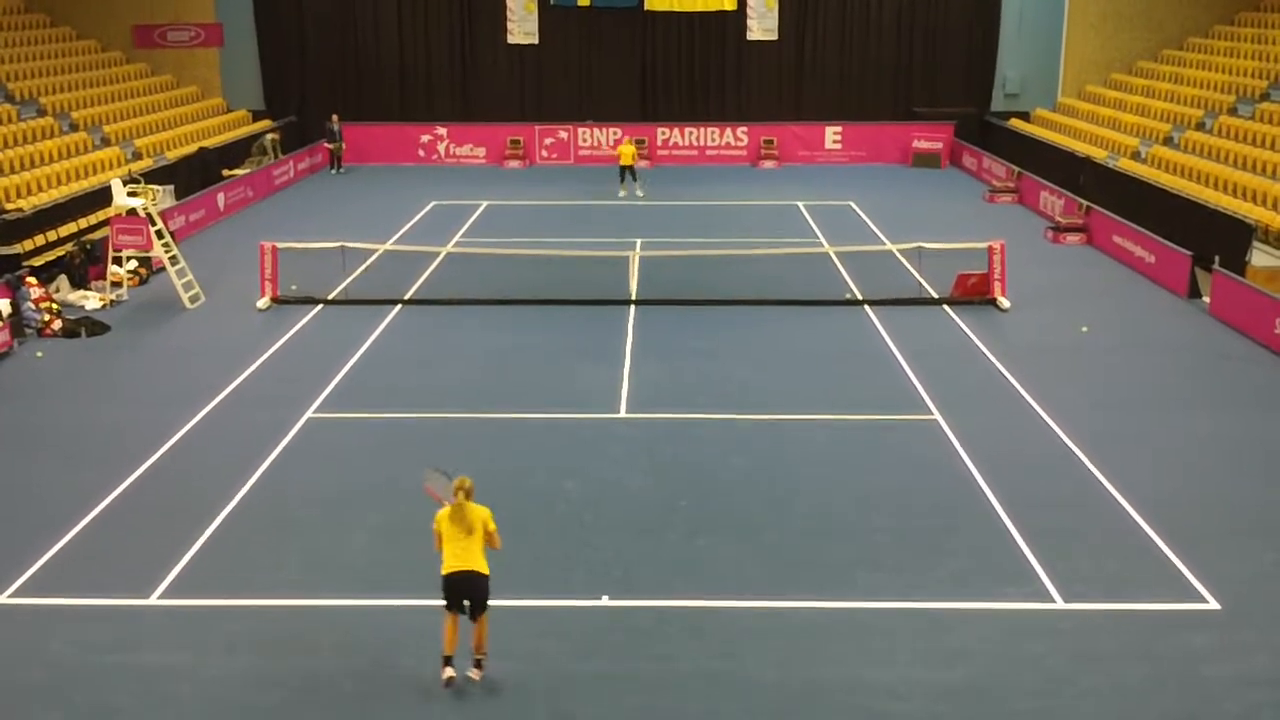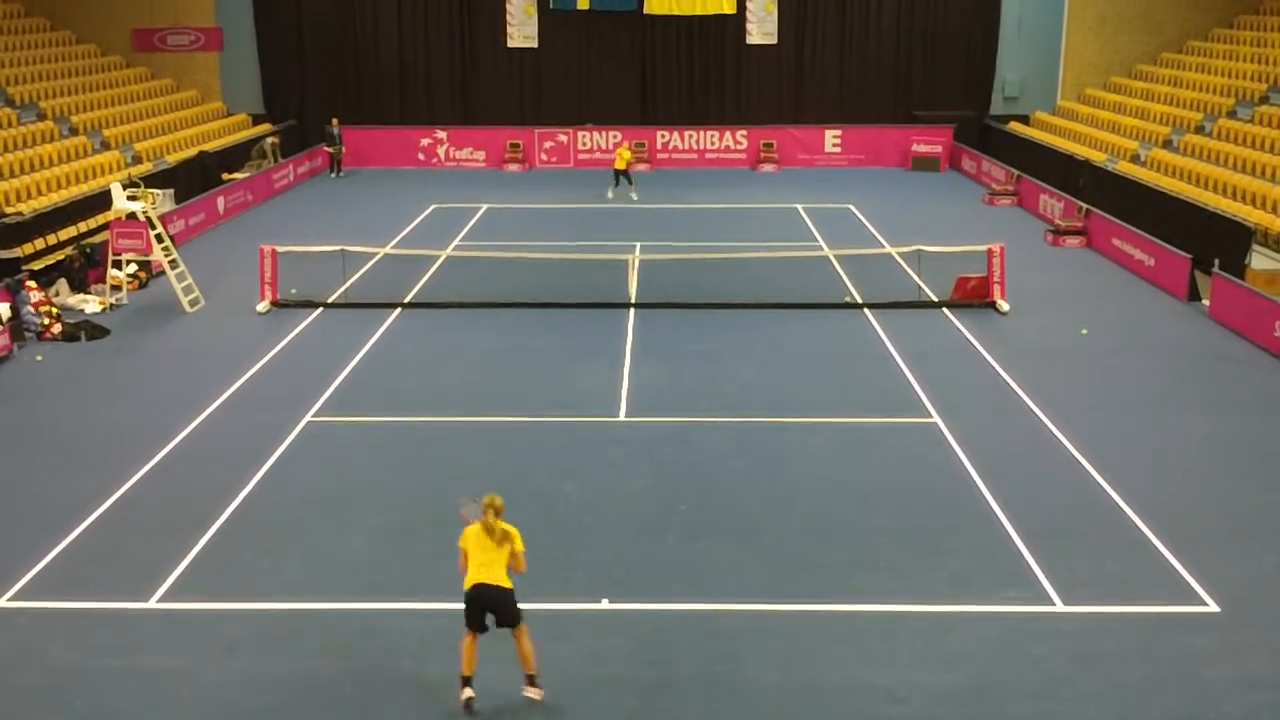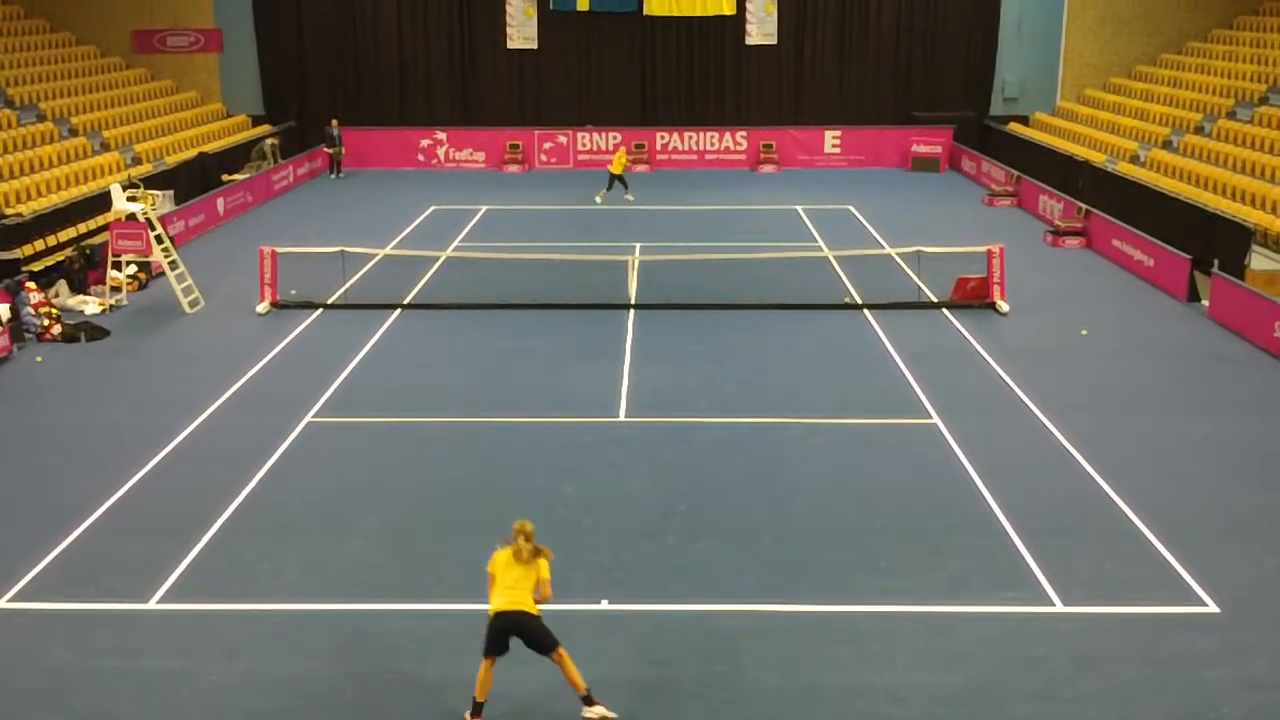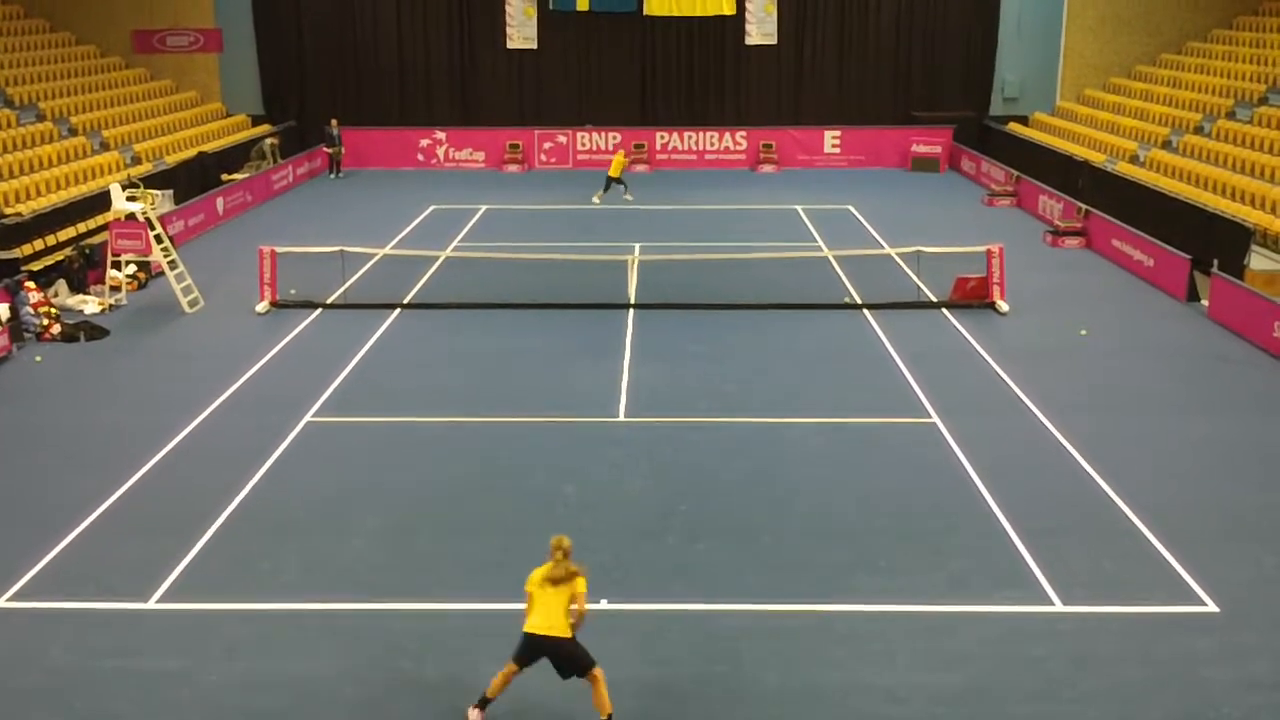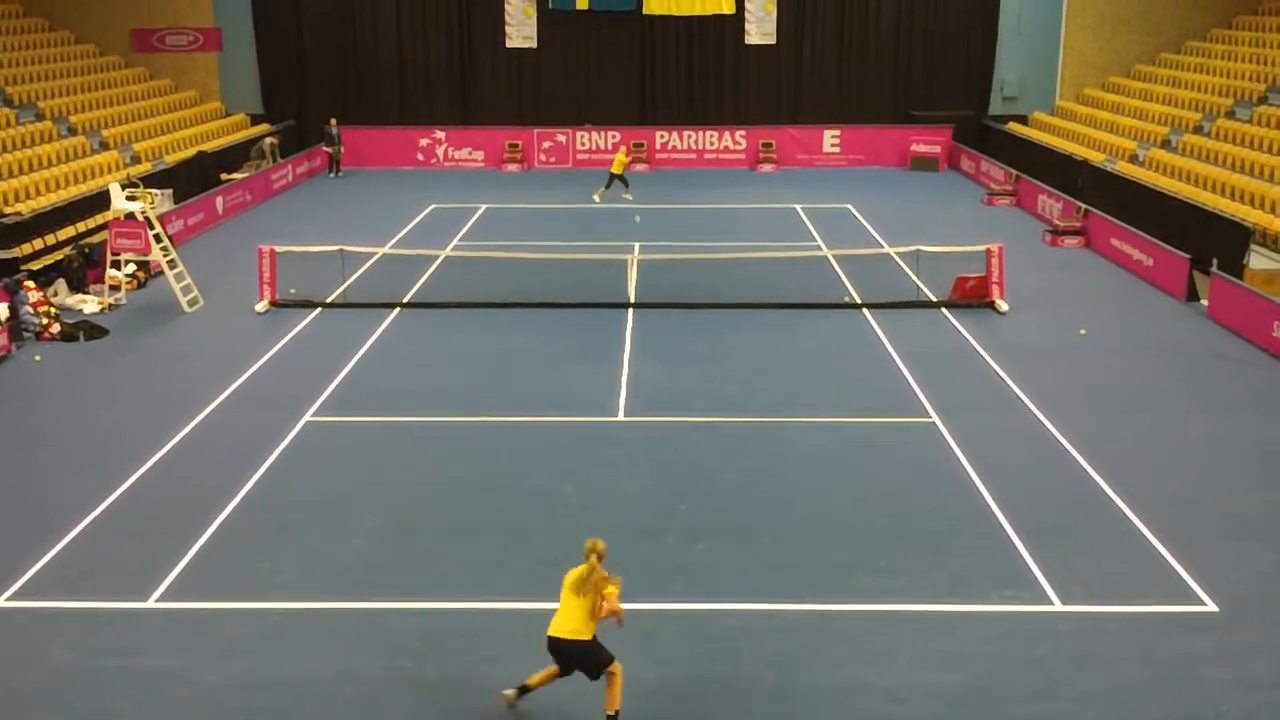
dt=0.1s
person 1, frame 1
left shoulder: (442, 514)
right shoulder: (483, 513)
left elbow: (439, 547)
right elbow: (496, 545)
left hip: (451, 574)
right hip: (476, 574)
left knee: (452, 616)
right knee: (479, 620)
left ankle: (448, 667)
right ankle: (477, 665)
person 1, frame 2
left shoulder: (469, 531)
right shoulder: (510, 532)
left elbow: (463, 568)
right elbow: (521, 568)
left hip: (475, 591)
right hip: (500, 589)
left knee: (471, 635)
right knee: (520, 631)
left ankle: (467, 688)
right ankle: (531, 685)
person 1, frame 3
left shoulder: (498, 557)
right shoulder: (538, 558)
left elbow: (492, 592)
right elbow: (546, 595)
left hip: (500, 615)
right hip: (525, 616)
left knee: (488, 661)
right knee: (560, 656)
person 1, frame 4
left shoulder: (537, 574)
right shoulder: (576, 577)
left elbow: (530, 612)
right elbow: (581, 609)
right wrist: (575, 624)
left hip: (534, 635)
right hip: (559, 638)
left knee: (511, 670)
right knee: (596, 676)
person 1, frame 5
left shoulder: (573, 574)
right shoulder: (604, 579)
right elbow: (615, 609)
left wrist: (603, 613)
right wrist: (620, 618)
left hip: (556, 638)
right hip: (580, 641)
left knee: (562, 668)
right knee: (615, 671)
left ankle: (516, 693)
